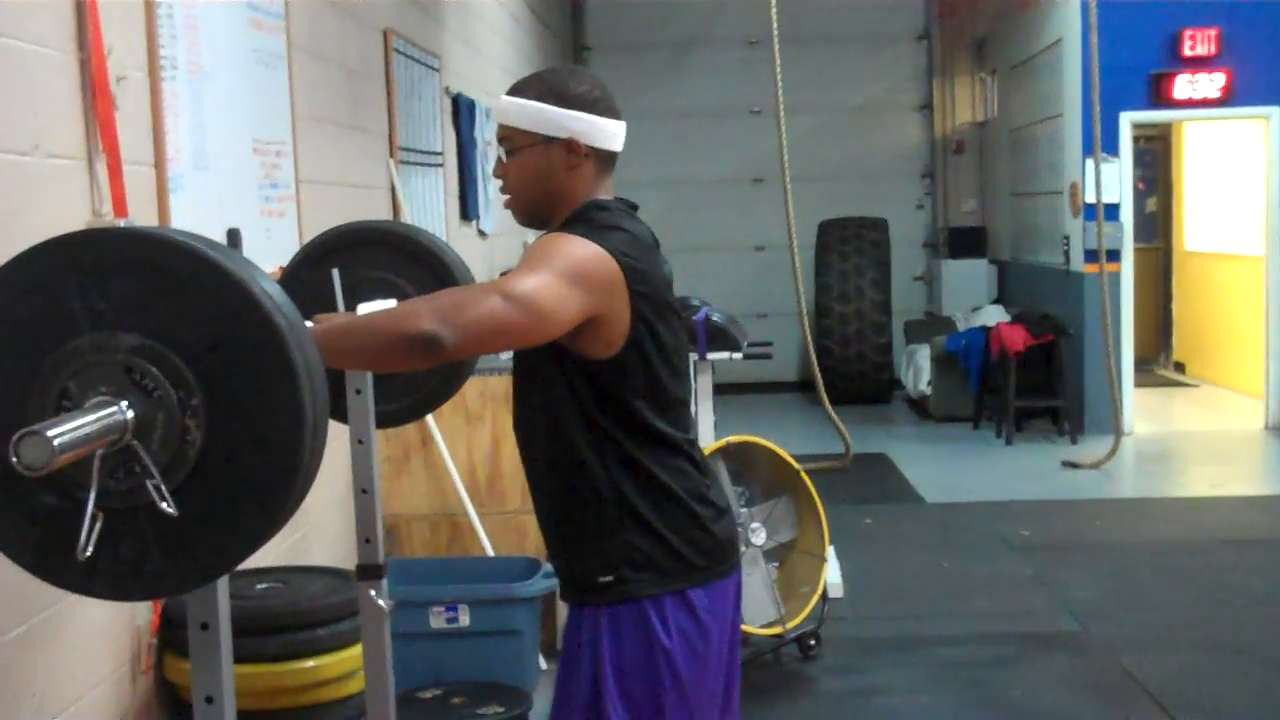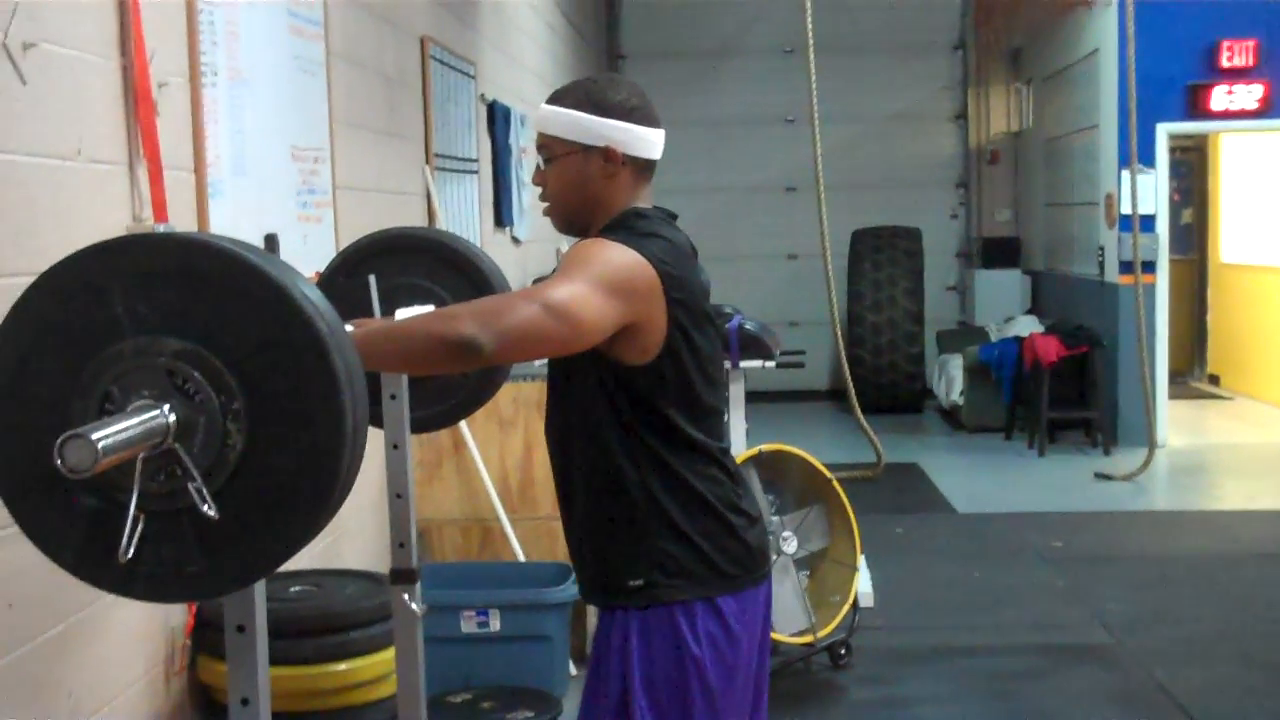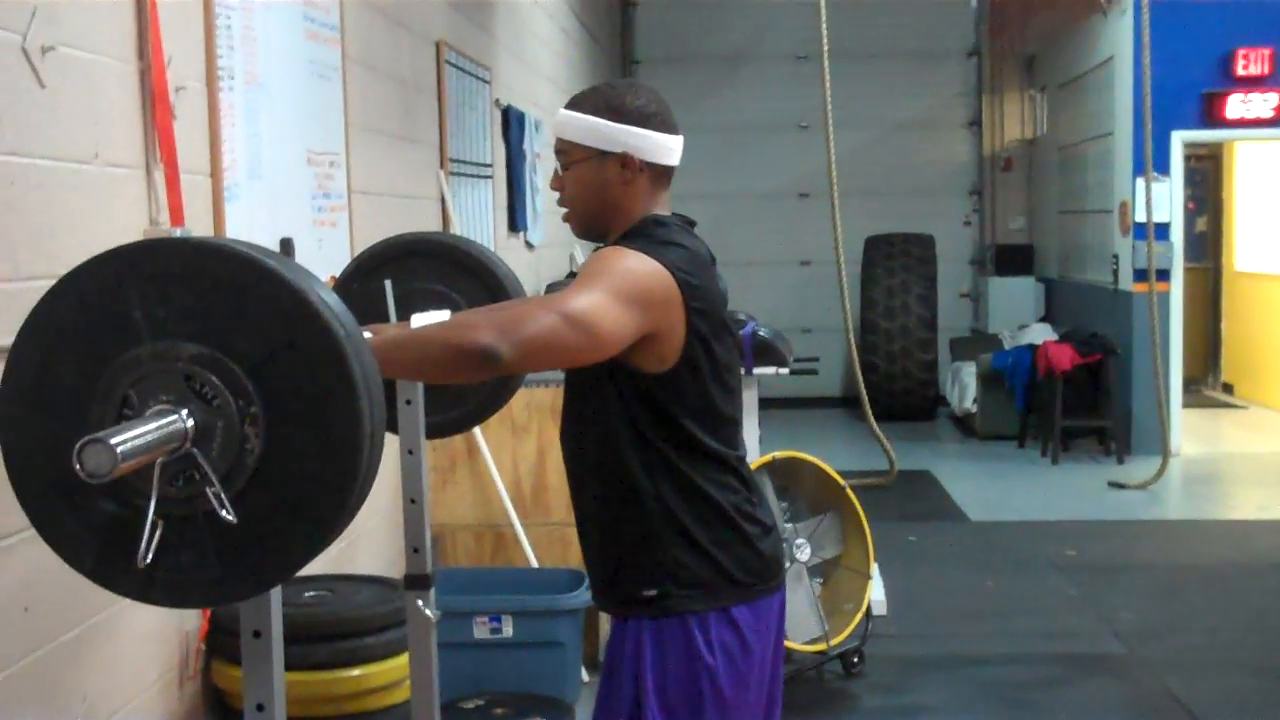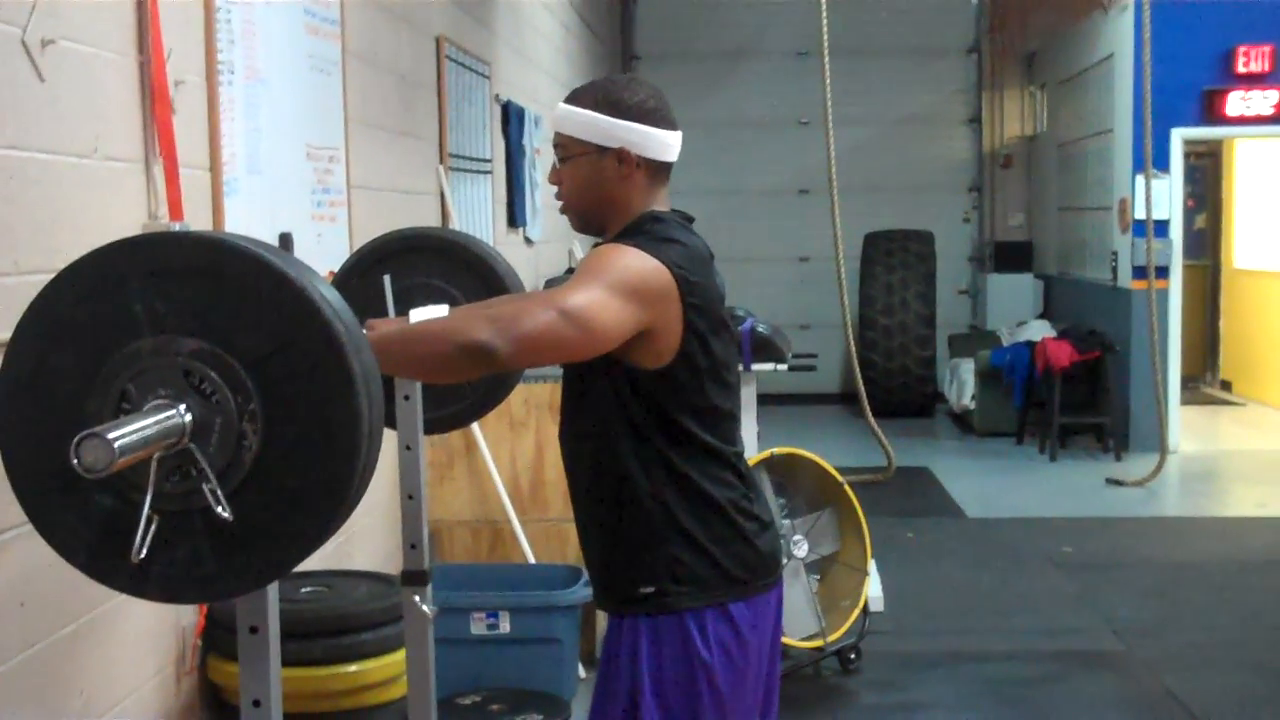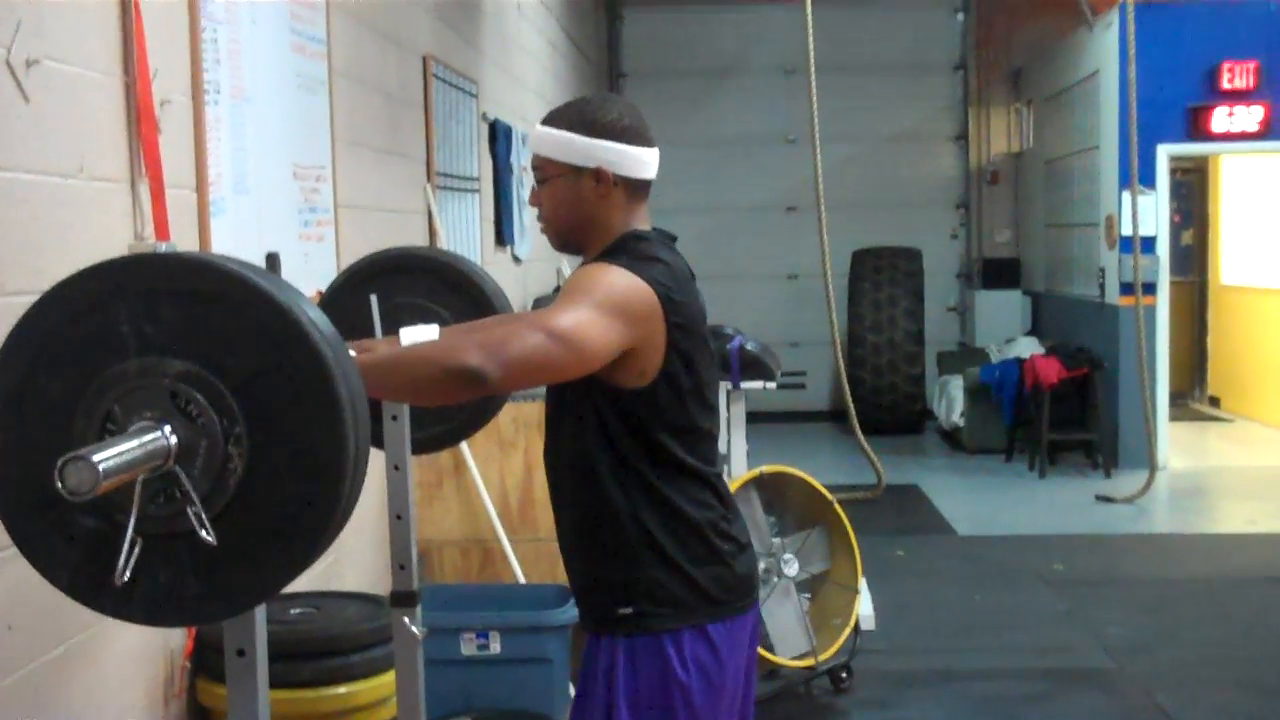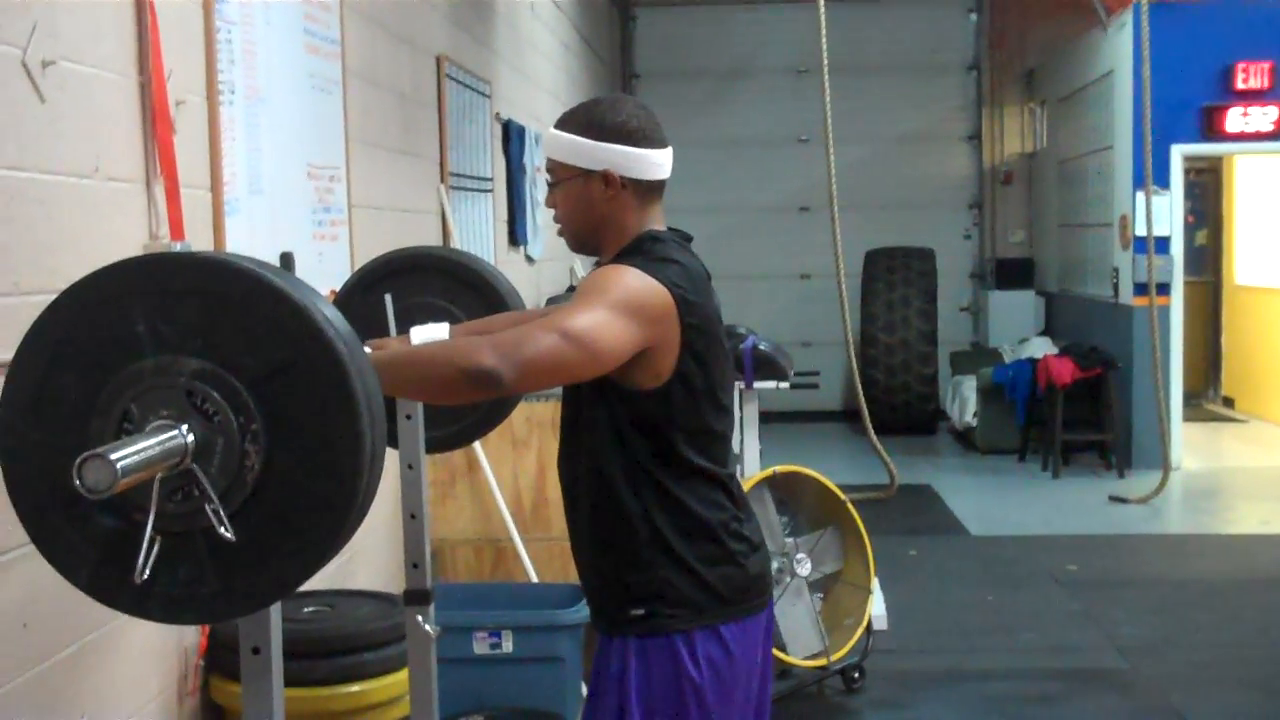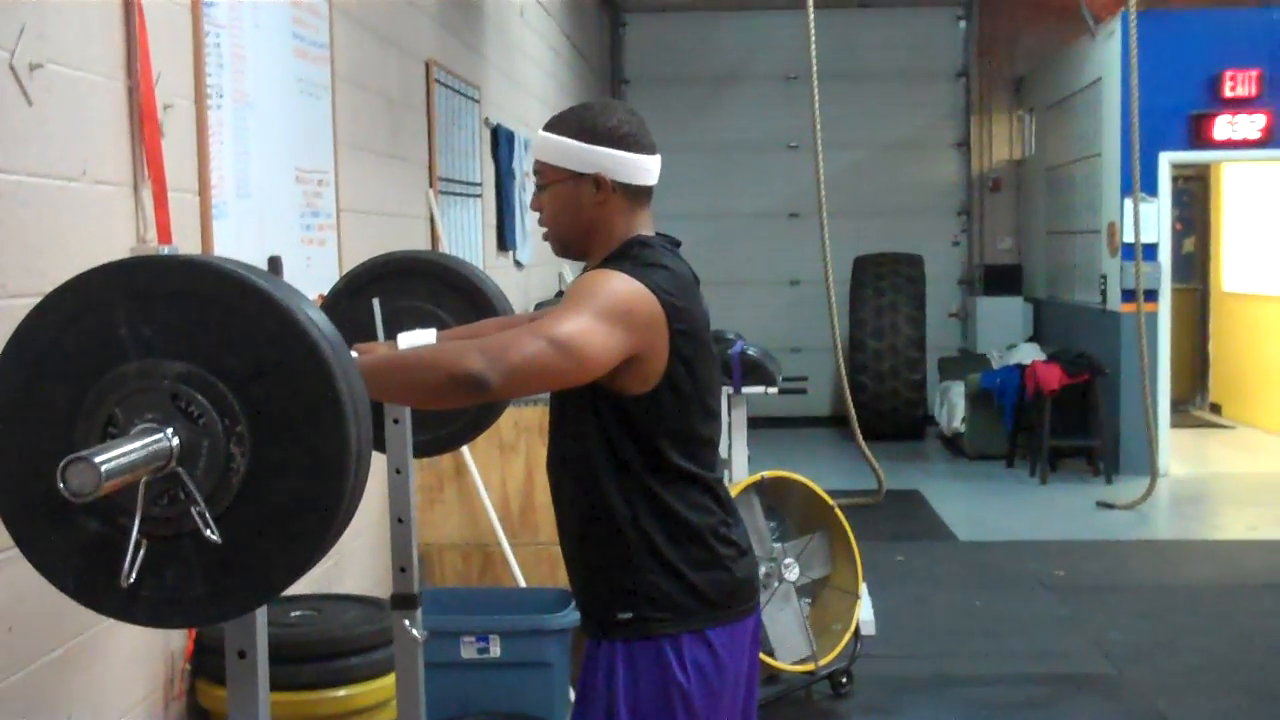
dt=0.3s
person 1, frame 1
left shoulder: (584, 259)
right shoulder: (611, 242)
left elbow: (438, 331)
right elbow: (476, 308)
right wrist: (334, 327)
left hip: (648, 576)
right hip: (673, 556)
person 1, frame 2
left shoulder: (621, 265)
right shoulder: (649, 250)
left elbow: (476, 337)
right elbow: (523, 311)
right wrist: (380, 330)
left hip: (677, 582)
right hip: (705, 563)
person 1, frame 3
left shoulder: (641, 274)
right shoulder: (667, 258)
left elbow: (495, 347)
right elbow: (540, 316)
right wrist: (398, 337)
left hip: (692, 594)
right hip: (720, 573)
person 1, frame 4
left shoulder: (638, 271)
right shoulder: (665, 253)
left elbow: (491, 344)
right elbow: (541, 310)
right wrist: (405, 329)
left hip: (689, 590)
right hip: (720, 568)
person 1, frame 5
left shoulder: (623, 289)
right shoulder: (646, 272)
left elbow: (478, 366)
right elbow: (527, 330)
right wrist: (392, 350)
left hip: (666, 612)
right hip: (697, 590)
person 1, frame 6
left shoulder: (637, 290)
right shoulder: (664, 271)
left elbow: (493, 366)
right elbow: (546, 325)
right wrist: (413, 347)
left hip: (677, 611)
right hip: (712, 588)
person 1, frame 7
left shoulder: (626, 294)
right shoulder: (650, 276)
left elbow: (479, 370)
right elbow: (531, 331)
right wrist: (395, 353)
left hip: (666, 616)
right hip: (698, 594)
